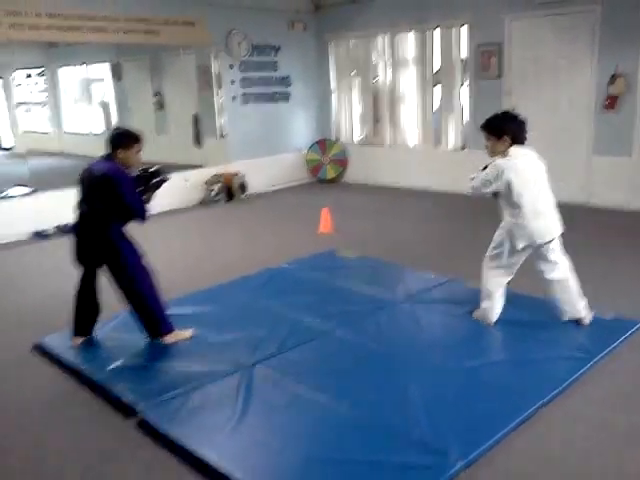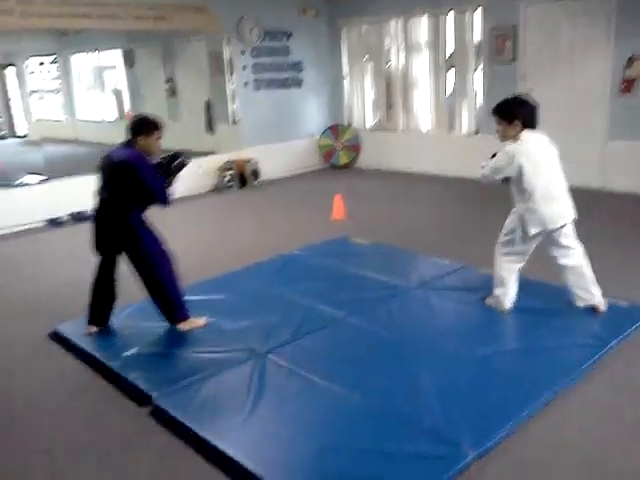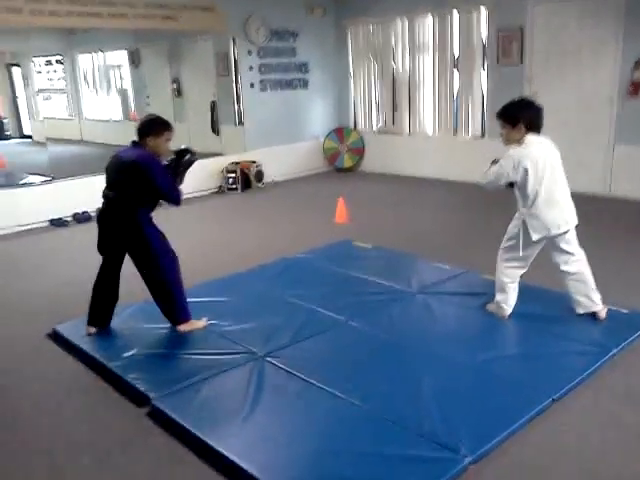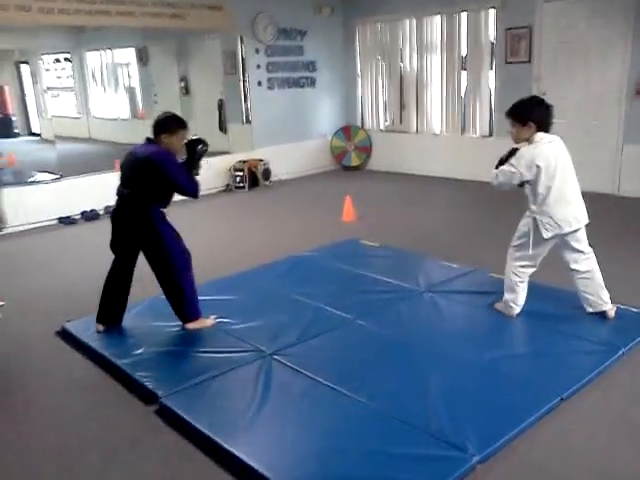
dt=0.1s
person 1, frame 1
left shoulder: (501, 166)
right shoulder: (533, 157)
left elbow: (477, 187)
left wrist: (483, 174)
left hip: (519, 229)
right hip: (546, 225)
left knee: (495, 267)
right knee: (557, 269)
left ankle: (488, 313)
right ankle: (579, 312)
person 1, frame 2
left shoulder: (513, 151)
right shoulder: (545, 141)
left elbow: (487, 174)
left wrist: (494, 161)
left hip: (532, 215)
right hip: (559, 210)
left knee: (507, 253)
right knee: (571, 255)
left ankle: (501, 300)
right ankle: (593, 299)
person 1, frame 3
left shoulder: (517, 155)
right shoulder: (548, 145)
left elbow: (490, 179)
left wrist: (496, 166)
right wrist: (511, 175)
left hip: (534, 220)
right hip: (562, 216)
left knee: (510, 259)
right knee: (573, 261)
left ankle: (502, 306)
right ankle: (594, 306)
person 1, frame 4
left shoulder: (529, 154)
right shoulder: (557, 143)
left elbow: (501, 180)
left wrist: (502, 164)
right wrist: (515, 163)
left hip: (545, 218)
right hip: (572, 214)
left knee: (520, 258)
right knee: (582, 259)
left ankle: (511, 305)
right ankle: (603, 305)
person 2, frame 1
left shoulder: (92, 170)
right shoulder: (118, 175)
right elbow: (136, 213)
left wrist: (135, 187)
right wrist: (143, 194)
left hip: (84, 232)
right hip: (106, 235)
left knee: (89, 280)
right knee: (138, 280)
left ankle: (80, 332)
right ankle: (164, 330)
person 2, frame 2
left shoulder: (113, 156)
right shoulder: (139, 161)
right elbow: (161, 197)
left wrist: (156, 172)
right wrist: (164, 177)
left hip: (105, 219)
right hip: (127, 222)
left knee: (107, 266)
right knee: (158, 265)
left ankle: (95, 321)
right ankle: (180, 318)
person 2, frame 3
left shoulder: (121, 156)
right shoulder: (148, 160)
right elbow: (172, 197)
left wrist: (168, 172)
left hip: (109, 218)
right hip: (133, 222)
left knee: (109, 268)
right knee: (164, 265)
left ankle: (96, 322)
right ankle: (182, 319)
person 2, frame 4
left shoulder: (135, 153)
right shoulder: (163, 157)
right elbow: (190, 189)
left wrist: (186, 164)
right wrist: (192, 165)
left hip: (123, 216)
right hip: (147, 218)
left knee: (122, 266)
right knee: (177, 262)
left ankle: (105, 319)
right ankle: (191, 317)
